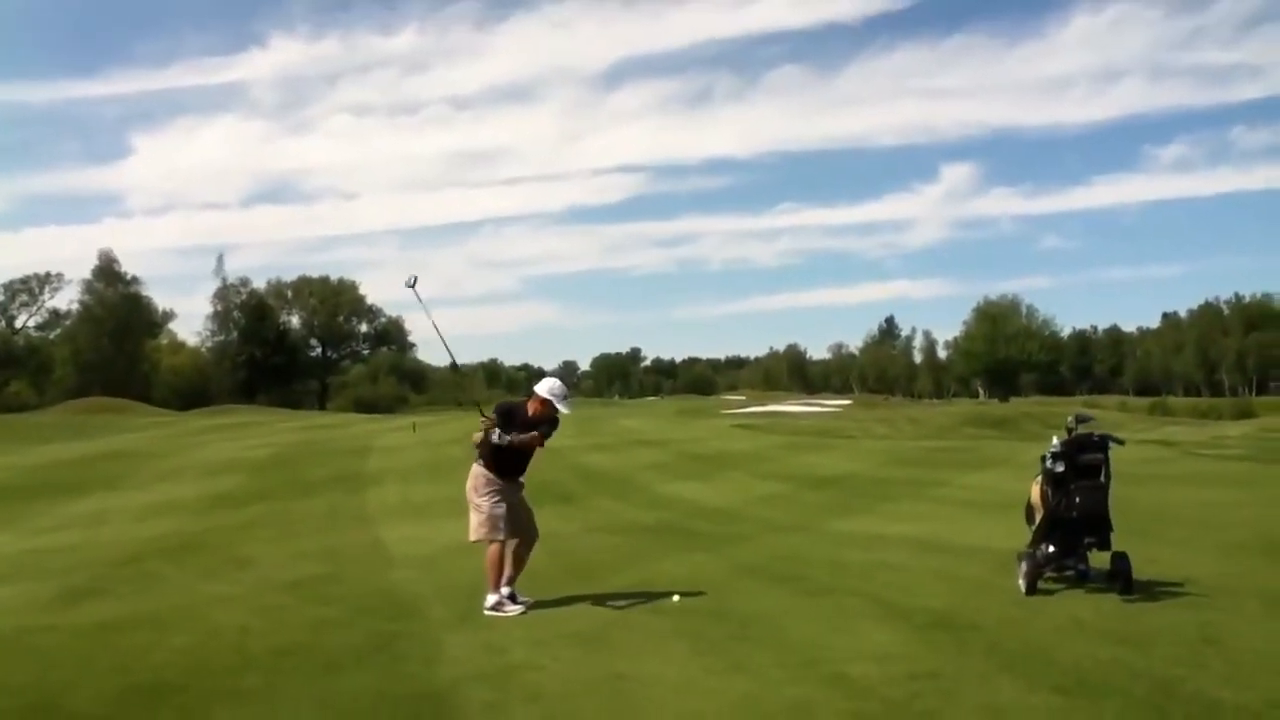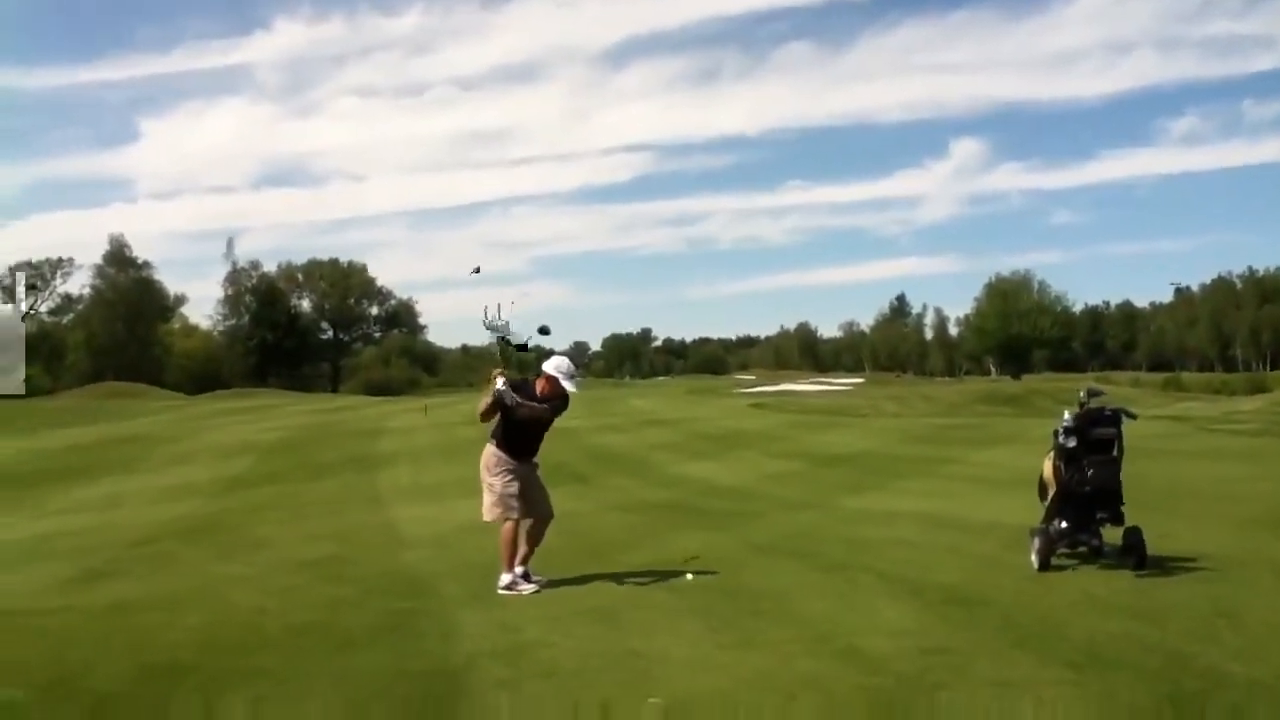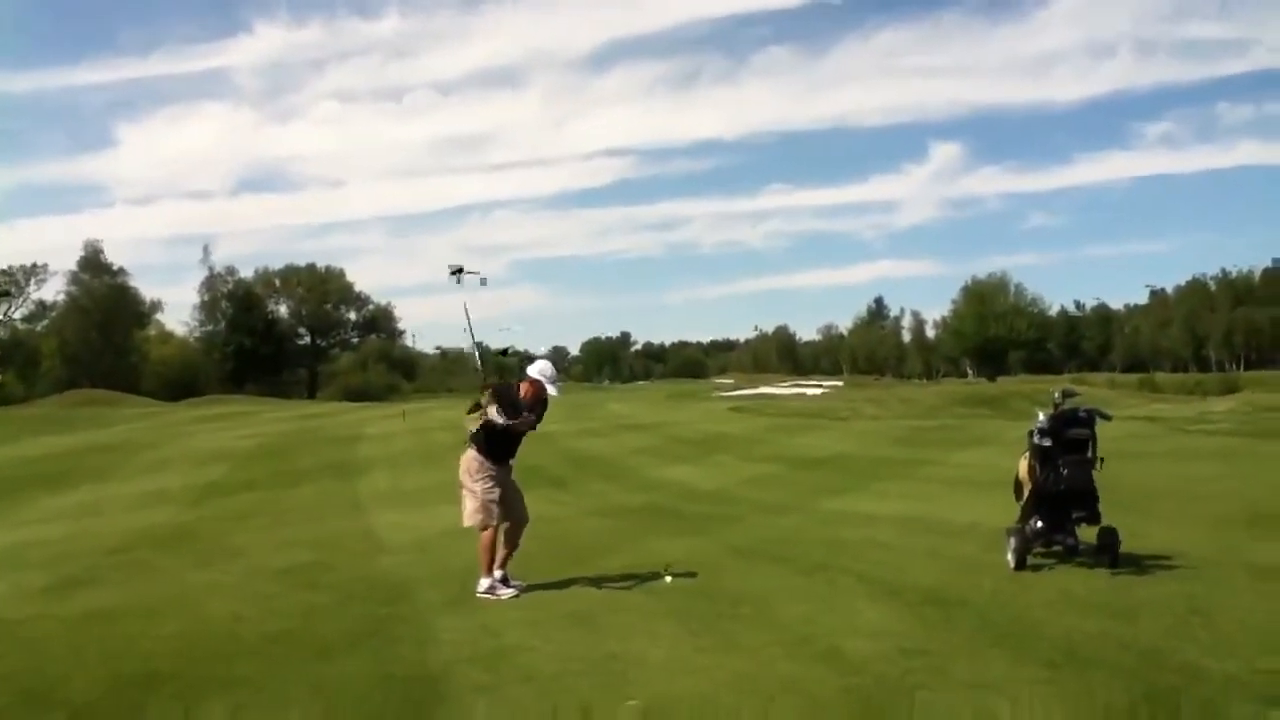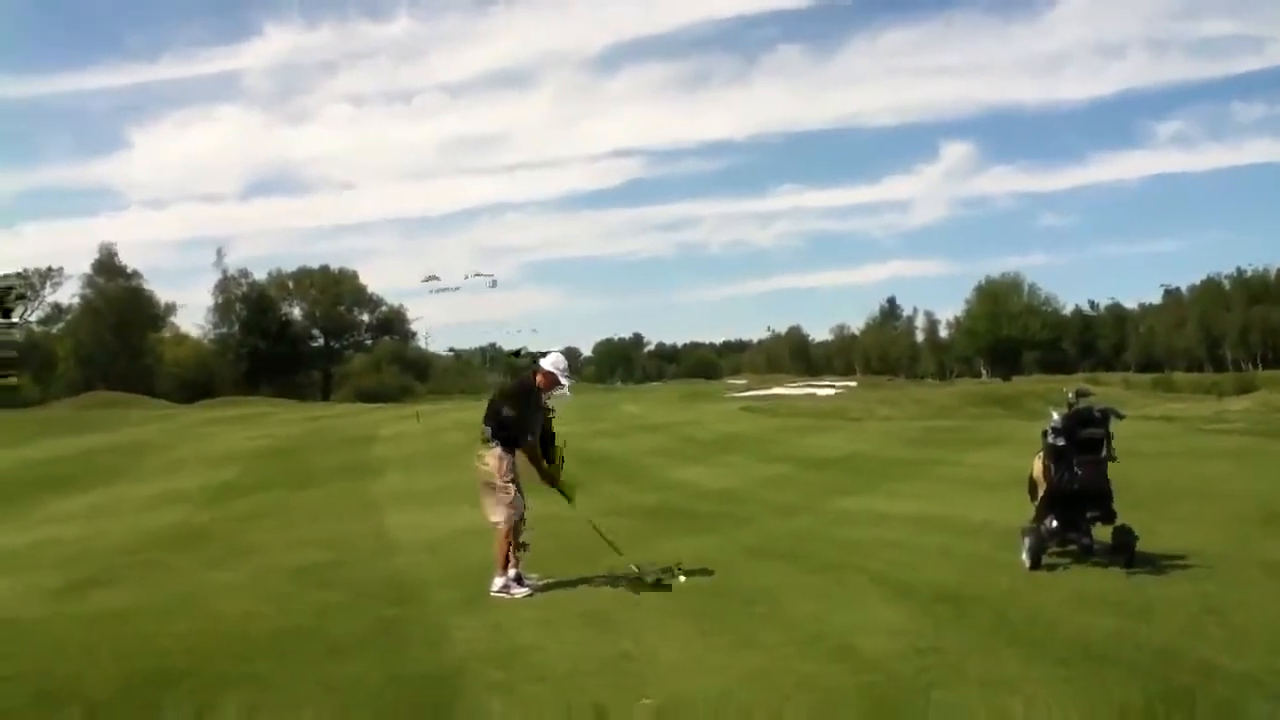
dt=0.3s
person 1, frame 1
left shoulder: (550, 422)
right shoulder: (506, 410)
left elbow: (533, 438)
right elbow: (476, 443)
left wrist: (508, 438)
right wrist: (486, 434)
left hip: (511, 481)
right hip: (486, 477)
left knee: (528, 535)
right knee: (497, 537)
left ankle: (506, 589)
right ankle: (493, 599)
person 1, frame 2
left shoulder: (560, 399)
right shoulder: (515, 385)
left elbow: (540, 412)
right elbow: (483, 416)
left wrist: (514, 401)
right wrist: (494, 391)
left hip: (526, 461)
right hip: (499, 457)
left knee: (543, 515)
right knee: (511, 516)
left ankle: (521, 568)
right ankle: (507, 578)
person 1, frame 3
left shoulder: (539, 403)
right shoulder: (496, 393)
left elbow: (527, 424)
right elbow: (469, 427)
left wrist: (507, 423)
right wrist: (485, 415)
left hip: (501, 464)
right hip: (478, 461)
left knee: (518, 520)
right knee: (489, 521)
left ankle: (499, 573)
right ankle: (486, 582)
person 1, frame 4
left shoulder: (535, 391)
right shoulder: (516, 390)
left elbow: (536, 426)
right elbow: (521, 436)
left wrist: (547, 464)
right wrist: (543, 469)
left hip: (504, 454)
right hip: (495, 454)
left knee: (516, 515)
right knee: (508, 517)
left ankle: (513, 572)
right ankle: (500, 580)
